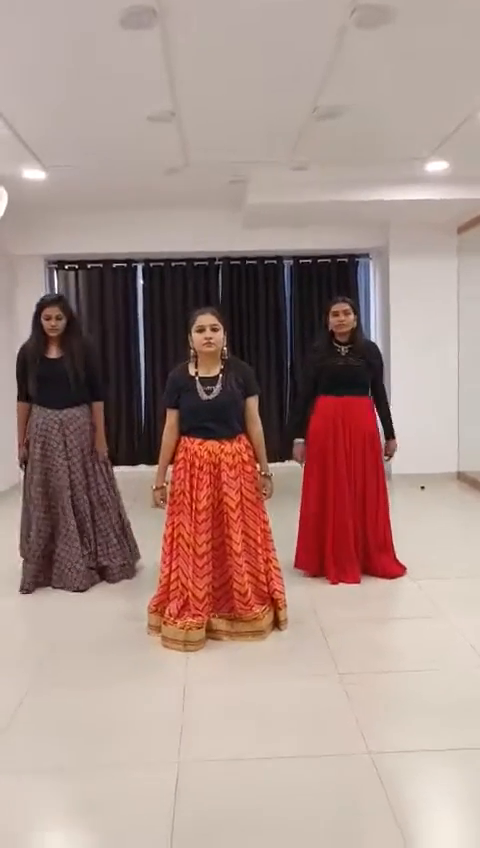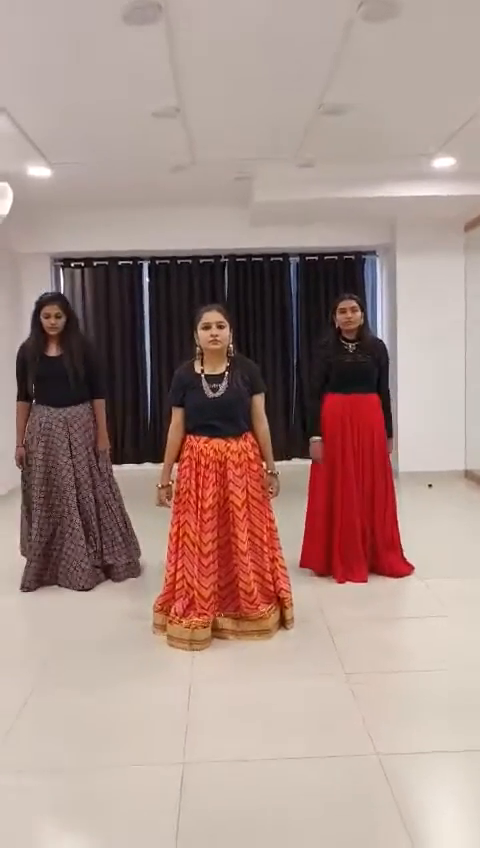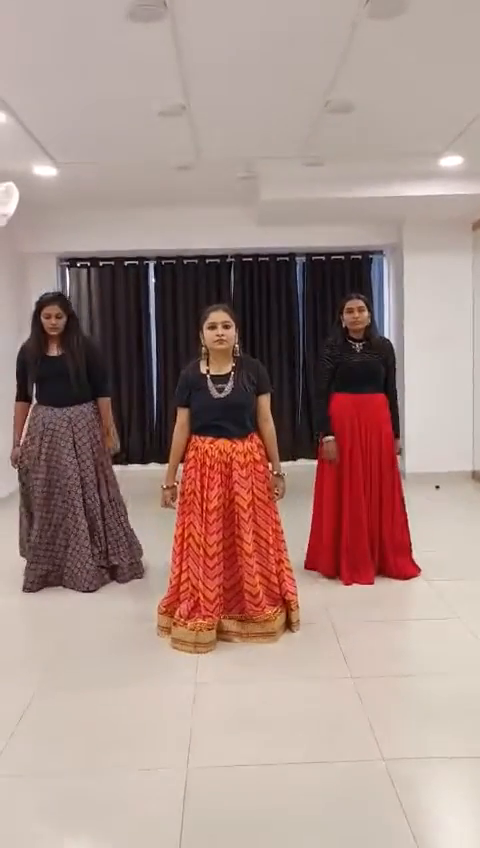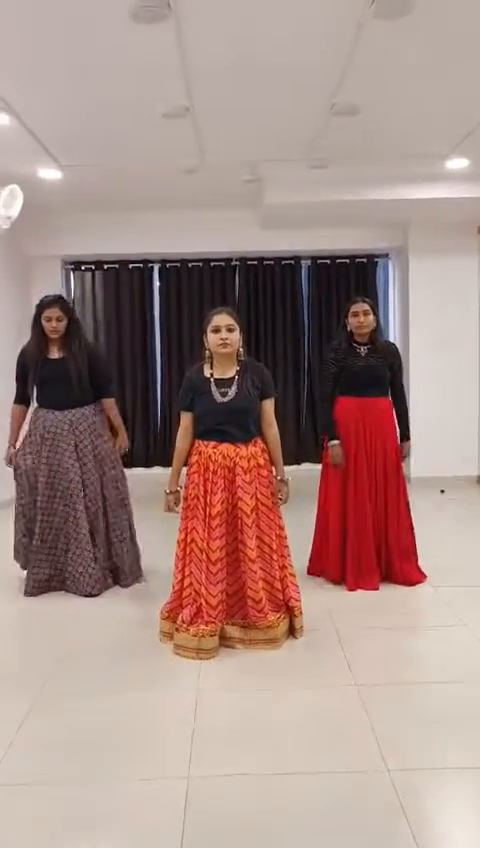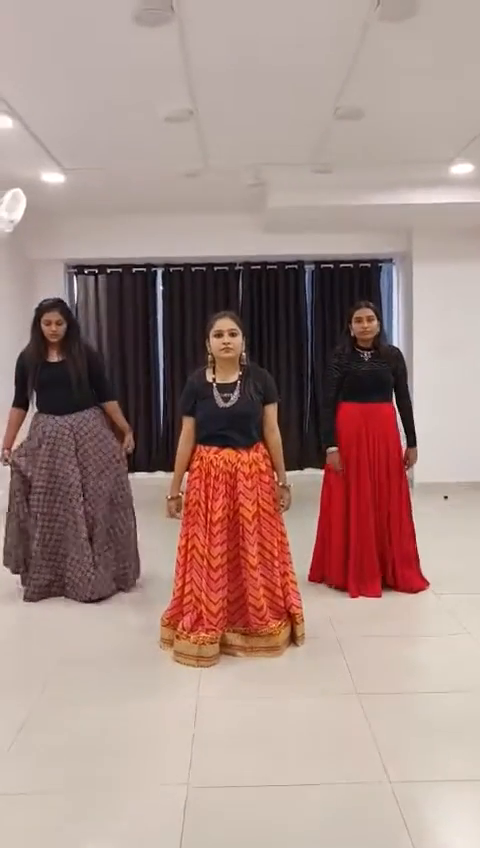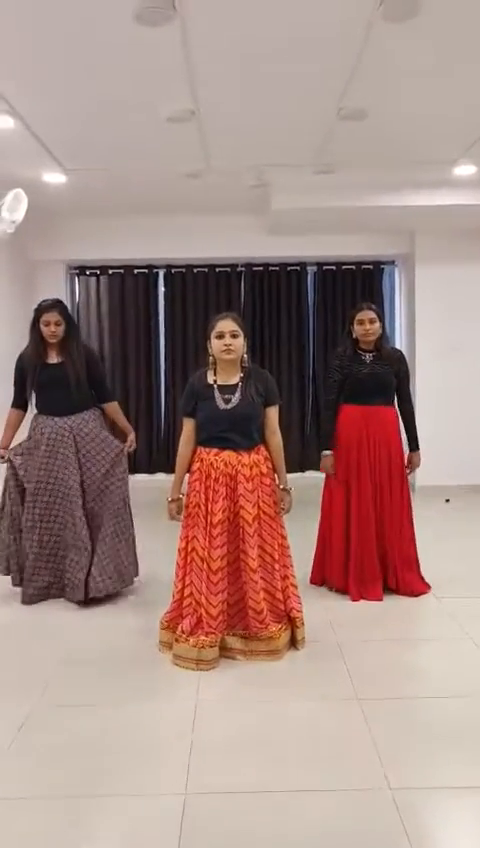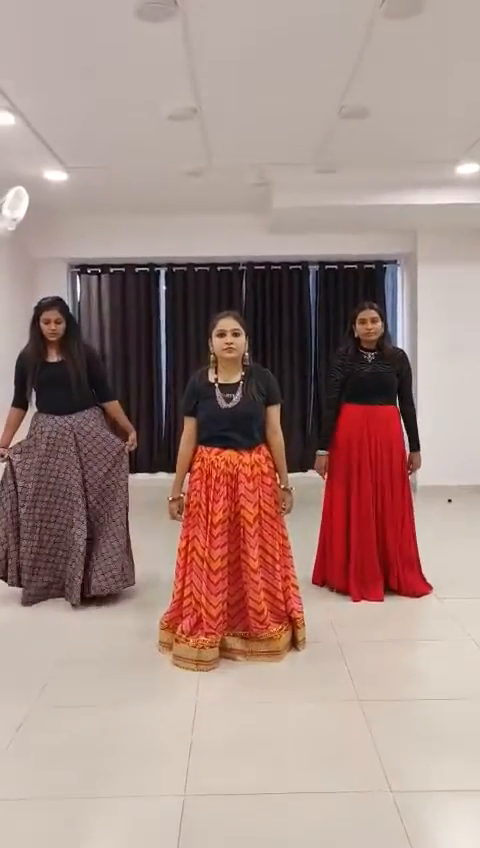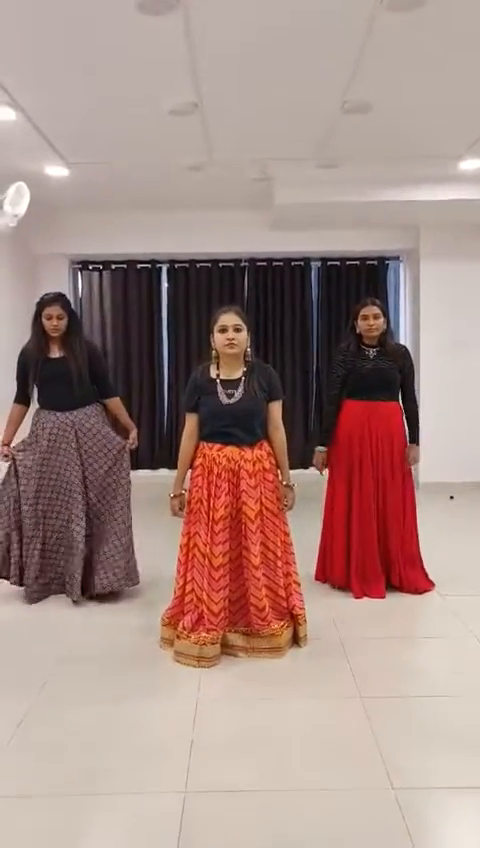
dt=0.1s
person 1, frame 1
left shoulder: (241, 372)
right shoulder: (179, 377)
left elbow: (253, 423)
right elbow: (171, 430)
left wrist: (264, 469)
right wrist: (159, 479)
left hip: (236, 464)
right hip: (193, 466)
left knee: (239, 538)
right knee: (194, 540)
left ankle: (241, 608)
right ankle: (192, 611)
person 1, frame 2
left shoulder: (247, 370)
right shoulder: (185, 375)
left elbow: (260, 421)
right elbow: (176, 428)
left wrist: (271, 468)
right wrist: (164, 477)
left hip: (242, 463)
right hip: (198, 465)
left knee: (245, 537)
right knee: (199, 540)
left ankle: (248, 607)
right ankle: (197, 611)
person 1, frame 3
left shoulder: (253, 370)
right shoulder: (190, 375)
left elbow: (265, 421)
right elbow: (181, 428)
left wrist: (276, 469)
right wrist: (169, 478)
left hip: (247, 463)
right hip: (203, 466)
left knee: (250, 539)
right knee: (204, 541)
left ankle: (253, 609)
right ankle: (202, 613)
person 1, frame 4
left shoulder: (257, 373)
right shoulder: (194, 378)
left elbow: (269, 426)
right elbow: (185, 432)
left wrist: (280, 475)
right wrist: (172, 483)
left hip: (251, 469)
right hip: (207, 470)
left knee: (253, 545)
right knee: (207, 547)
left ankle: (257, 616)
right ankle: (204, 619)
person 1, frame 5
left shoulder: (260, 379)
right shoulder: (196, 383)
left elbow: (271, 431)
right elbow: (186, 437)
left wrist: (282, 481)
right wrist: (174, 488)
left hip: (253, 474)
right hip: (208, 476)
left knee: (255, 551)
right knee: (209, 553)
left ankle: (257, 622)
right ankle: (206, 626)
person 1, frame 6
left shoulder: (261, 380)
right shoulder: (197, 384)
left elbow: (273, 434)
right elbow: (187, 439)
left wrist: (283, 483)
right wrist: (175, 490)
left hip: (253, 477)
right hip: (209, 478)
left knee: (255, 554)
right knee: (209, 556)
left ankle: (258, 626)
right ankle: (205, 629)
person 1, frame 7
left shoulder: (262, 379)
right shoulder: (198, 383)
left elbow: (274, 433)
right elbow: (188, 438)
left wrist: (284, 482)
right wrist: (176, 490)
left hip: (255, 476)
right hip: (209, 477)
left knee: (256, 553)
right knee: (209, 555)
left ankle: (258, 627)
right ankle: (205, 629)
person 1, frame 8
left shoulder: (264, 375)
right shoulder: (200, 379)
left elbow: (276, 429)
right elbow: (190, 434)
left wrist: (286, 479)
right wrist: (177, 486)
left hip: (257, 472)
right hip: (211, 474)
left knee: (258, 550)
right knee: (211, 552)
left ankle: (260, 624)
right ankle: (207, 627)
person 2, frame 1
left shoulder: (81, 349)
right shoulder: (28, 352)
left elbow: (97, 395)
right elbow: (24, 398)
left wrist: (100, 436)
right wrist: (21, 441)
left hip: (79, 427)
right hip: (43, 430)
left knee: (88, 496)
right knee: (46, 500)
left ankle: (95, 562)
right ankle: (47, 566)
person 2, frame 2
left shoulder: (81, 347)
right shoulder: (28, 351)
left elbow: (98, 392)
right elbow: (23, 397)
left wrist: (102, 434)
right wrist: (20, 441)
left hip: (81, 425)
right hip: (44, 429)
left knee: (90, 495)
right knee: (48, 499)
left ankle: (99, 560)
right ankle: (49, 564)
person 2, frame 3
left shoulder: (83, 347)
right shoulder: (29, 351)
left elbow: (101, 391)
right elbow: (23, 397)
left wrist: (110, 432)
right wrist: (17, 441)
left hip: (83, 426)
right hip: (46, 429)
left knee: (92, 496)
right knee: (49, 500)
left ankle: (94, 565)
right ankle: (49, 567)
person 2, frame 4
left shoulder: (84, 350)
right shoulder: (29, 354)
left elbow: (104, 392)
right elbow: (21, 400)
left wrist: (120, 430)
right wrist: (12, 443)
left hip: (86, 428)
right hip: (47, 432)
left knee: (94, 500)
right knee: (50, 504)
left ankle: (98, 569)
right ankle: (50, 571)
person 2, frame 5
left shoulder: (84, 353)
right shoulder: (28, 358)
left elbow: (105, 395)
left wrist: (126, 430)
left hip: (87, 433)
right hip: (47, 437)
left knee: (94, 505)
right knee: (49, 509)
left ankle: (94, 576)
right ankle: (49, 577)
person 2, frame 6
left shoulder: (83, 354)
right shoulder: (28, 359)
left elbow: (104, 396)
left wrist: (128, 430)
left hip: (87, 434)
right hip: (47, 438)
left knee: (94, 506)
right knee: (48, 511)
left ankle: (95, 577)
right ankle: (47, 579)
person 2, frame 7
left shoulder: (83, 353)
right shoulder: (28, 358)
left elbow: (106, 395)
left wrist: (129, 429)
left hip: (88, 433)
right hip: (47, 438)
left knee: (93, 506)
right knee: (46, 509)
left ankle: (94, 578)
right ankle: (46, 579)
person 2, frame 8
left shoulder: (85, 349)
right shoulder: (30, 354)
left elbow: (107, 391)
left wrist: (131, 426)
left hip: (89, 429)
right hip: (49, 434)
left knee: (94, 504)
right knee: (48, 506)
left ankle: (95, 575)
right ankle: (48, 576)
person 3, frame 1
left shoulder: (369, 350)
right shoulder: (319, 351)
left elbow: (379, 393)
right elbow: (306, 396)
left wrist: (390, 434)
right wrist: (299, 436)
left hip: (362, 425)
right hip: (326, 424)
left knee: (365, 492)
right knee: (328, 492)
left ankle: (372, 557)
right ankle: (332, 558)
person 3, frame 2
left shoulder: (376, 347)
right shoulder: (326, 348)
left elbow: (383, 391)
right elbow: (315, 394)
left wrist: (389, 433)
right wrist: (315, 435)
left hip: (370, 422)
right hip: (334, 422)
left knee: (372, 490)
right knee: (336, 491)
left ankle: (380, 556)
right ankle: (338, 557)
person 3, frame 3
left shoulder: (383, 347)
right shoulder: (332, 348)
left elbow: (391, 391)
right elbow: (322, 393)
left wrist: (397, 433)
right wrist: (327, 435)
left hip: (376, 422)
right hip: (341, 422)
left knee: (380, 491)
right knee: (342, 492)
left ankle: (387, 558)
right ankle: (344, 559)
person 3, frame 4
left shoulder: (389, 351)
right shoulder: (337, 351)
left elbow: (398, 395)
right elbow: (326, 397)
left wrist: (405, 436)
right wrist: (332, 439)
left hip: (381, 427)
right hip: (346, 426)
left knee: (385, 496)
right knee: (347, 497)
left ankle: (393, 564)
right ankle: (348, 564)
person 3, frame 5
left shoulder: (393, 355)
right shoulder: (341, 356)
left elbow: (404, 400)
right elbow: (329, 402)
left wrist: (412, 443)
right wrist: (330, 446)
left hip: (384, 432)
right hip: (348, 432)
left knee: (388, 503)
right knee: (349, 504)
left ankle: (394, 570)
right ankle: (350, 571)
person 3, frame 6
left shoulder: (395, 358)
right shoulder: (342, 358)
left elbow: (406, 403)
right elbow: (330, 405)
left wrist: (414, 447)
right wrist: (327, 449)
left hip: (386, 435)
right hip: (350, 435)
left knee: (389, 507)
right knee: (350, 507)
left ankle: (395, 574)
right ankle: (350, 574)
person 3, frame 7
left shoulder: (397, 357)
right shoulder: (344, 357)
left elbow: (407, 404)
right elbow: (331, 403)
left wrist: (415, 447)
right wrist: (323, 448)
left hip: (387, 436)
right hip: (350, 435)
left knee: (390, 508)
right knee: (351, 506)
left ankle: (396, 574)
right ankle: (353, 575)
person 3, frame 8
left shoulder: (399, 353)
right shoulder: (346, 353)
left elbow: (410, 400)
right elbow: (332, 399)
left wrist: (414, 442)
right wrist: (323, 444)
left hip: (389, 432)
right hip: (352, 431)
left knee: (392, 504)
right knee: (353, 503)
left ankle: (398, 571)
right ankle: (354, 572)
